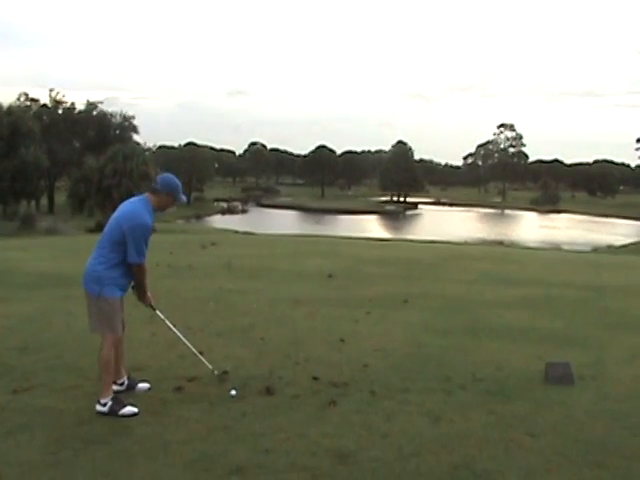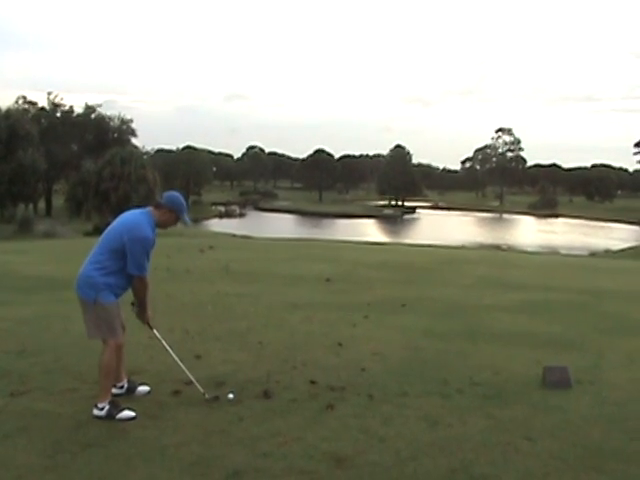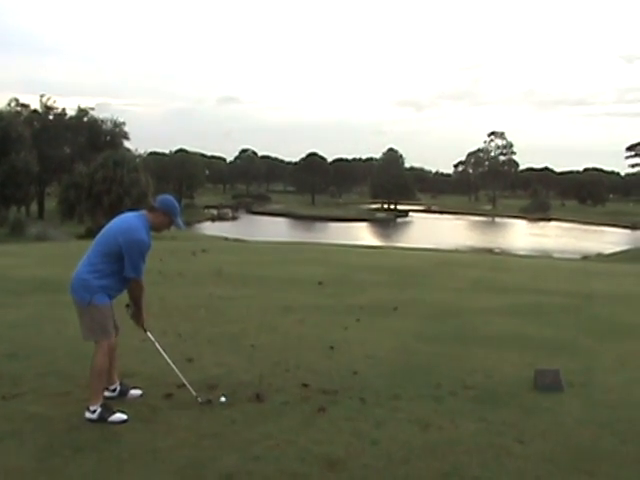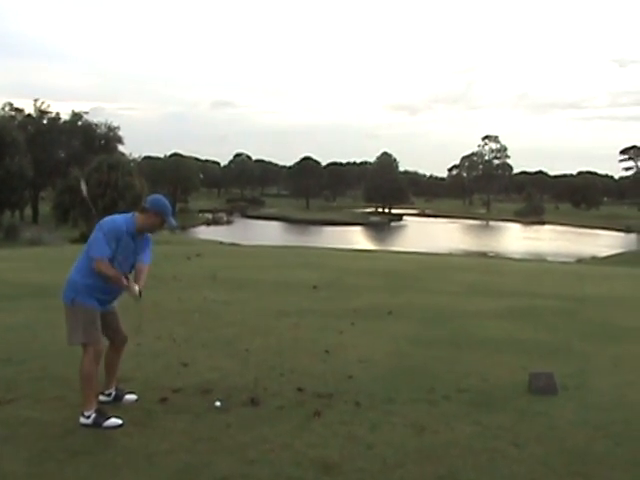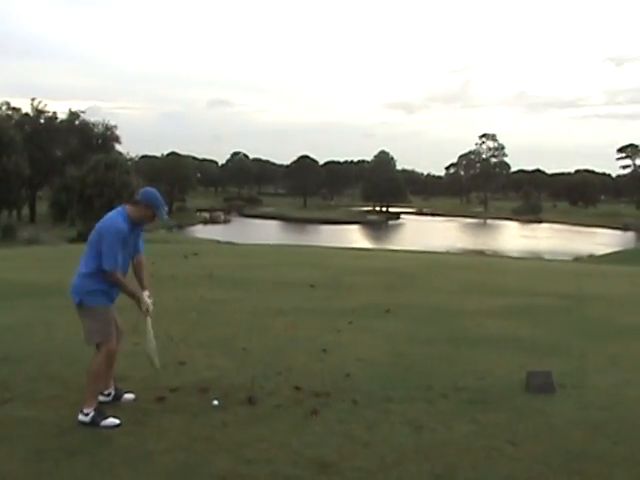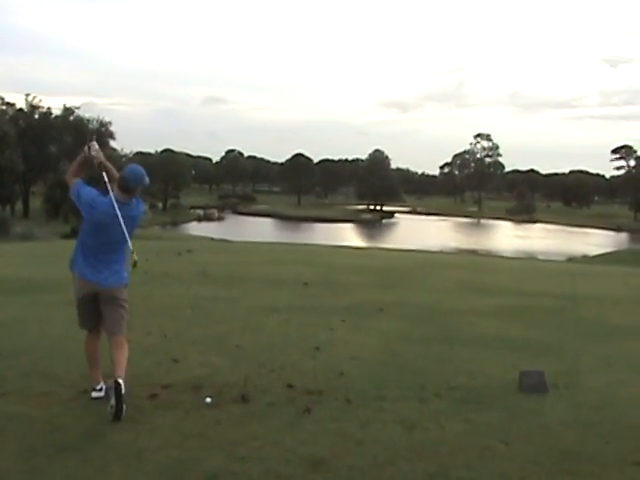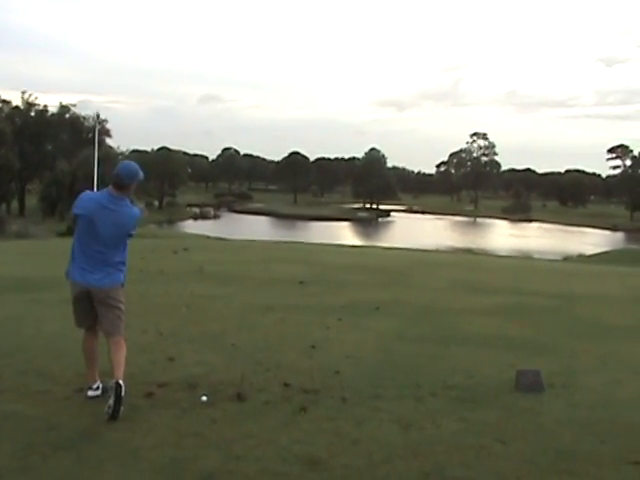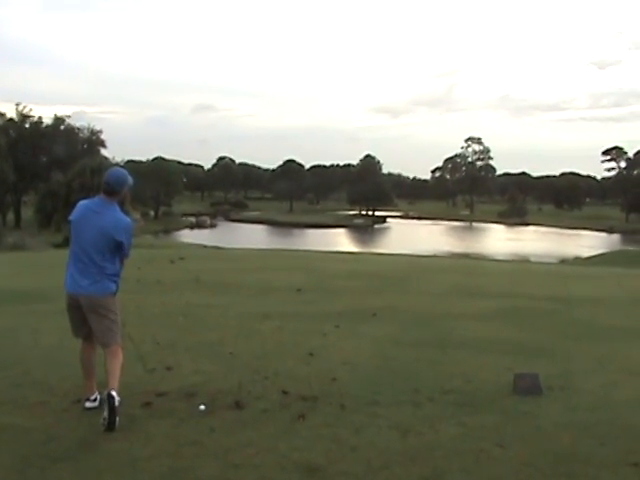
dt=0.5s
person 1, frame 1
left shoulder: (136, 204)
right shoulder: (141, 219)
right elbow: (137, 263)
left wrist: (140, 288)
right wrist: (144, 292)
left hip: (108, 278)
right hip: (104, 281)
left knee: (119, 331)
right knee: (112, 337)
left ankle: (120, 380)
right ankle: (105, 400)
person 1, frame 2
left shoulder: (137, 216)
right shoulder: (143, 232)
right elbow: (139, 278)
left wrist: (141, 304)
right wrist: (143, 309)
left hip: (99, 283)
right hip: (98, 287)
left knee: (118, 334)
right knee: (114, 341)
left ankle: (121, 383)
right ankle: (103, 404)
person 1, frame 3
left shoulder: (131, 218)
right shoulder: (138, 236)
right elbow: (135, 280)
left wrist: (134, 305)
right wrist: (139, 311)
left hip: (94, 285)
right hip: (92, 289)
left knee: (112, 335)
right knee: (105, 343)
left ankle: (112, 386)
right ankle: (95, 407)
person 1, frame 4
left shoulder: (145, 239)
right shoulder: (113, 225)
left elbow: (142, 266)
right elbow: (98, 265)
left wrist: (138, 287)
right wrist: (127, 283)
left hip: (102, 296)
right hip: (83, 293)
left knee: (119, 339)
right knee: (93, 349)
left ankle: (109, 391)
right ankle: (89, 412)
person 1, frame 5
left shoulder: (133, 225)
right shoulder: (117, 228)
left elbow: (138, 258)
right elbow: (113, 274)
left wrist: (145, 291)
right wrist: (137, 297)
left hip: (97, 291)
right hip: (92, 293)
left knee: (114, 335)
right knee: (107, 346)
left ankle: (107, 389)
right ankle: (88, 410)
person 1, frame 6
left shoulder: (94, 204)
right shoulder: (137, 210)
left elbow: (71, 177)
right elbow: (120, 186)
left wrist: (86, 154)
right wrist: (104, 161)
left hip: (85, 279)
right hip: (114, 282)
left knee: (92, 332)
right knee: (118, 338)
left ankle: (97, 385)
right ankle: (118, 382)
person 1, frame 7
left shoulder: (86, 200)
right shoulder: (133, 214)
left hip: (80, 278)
right hip: (109, 282)
left knee: (90, 330)
right knee: (115, 336)
left ankle: (93, 384)
right ankle: (118, 381)
person 1, frame 8
left shoulder: (80, 208)
right shoulder: (123, 223)
right elbow: (121, 260)
left hip: (74, 288)
right hip: (101, 291)
left knee: (88, 341)
right knee: (113, 346)
left ankle: (91, 395)
right ankle: (112, 392)
